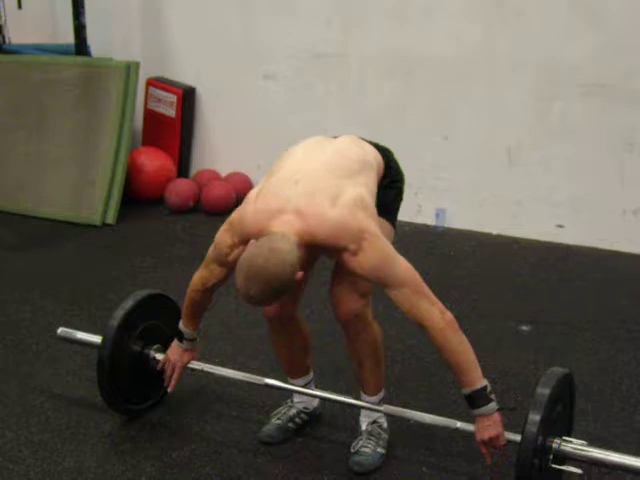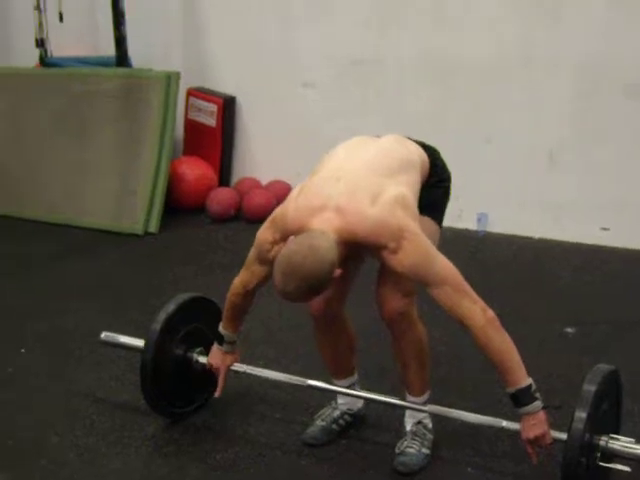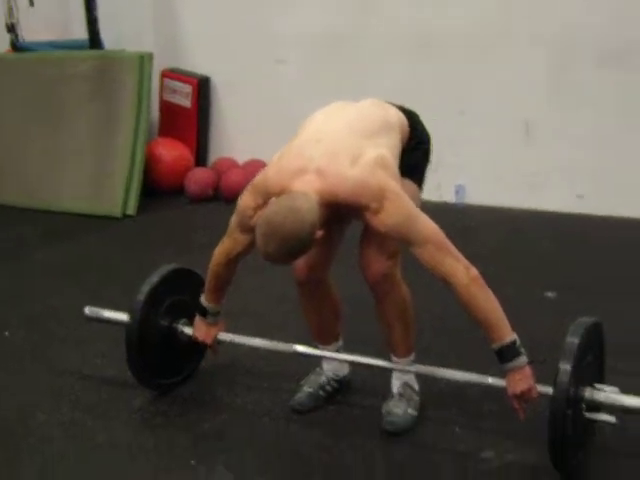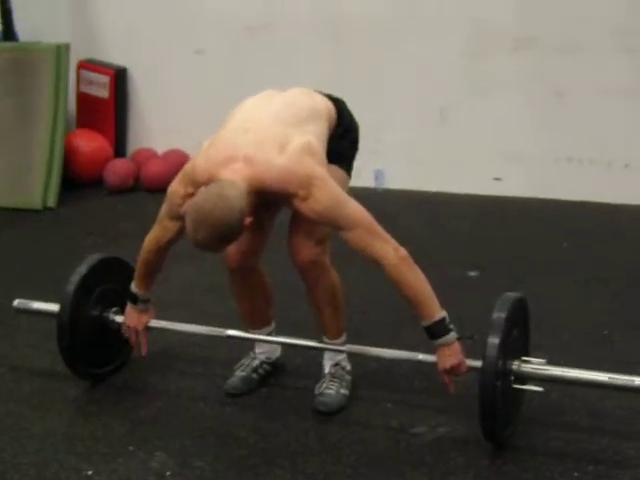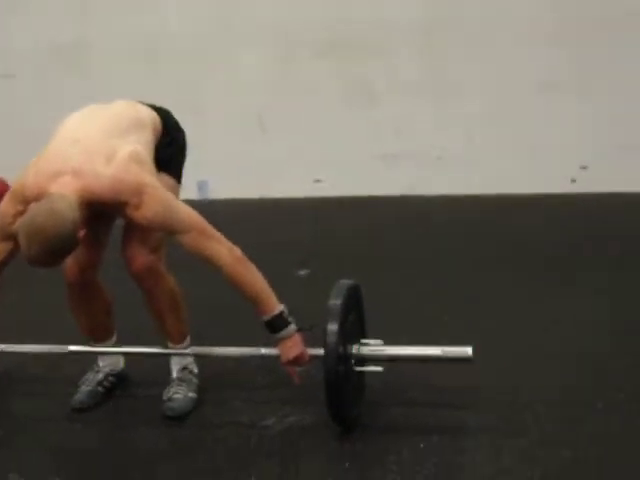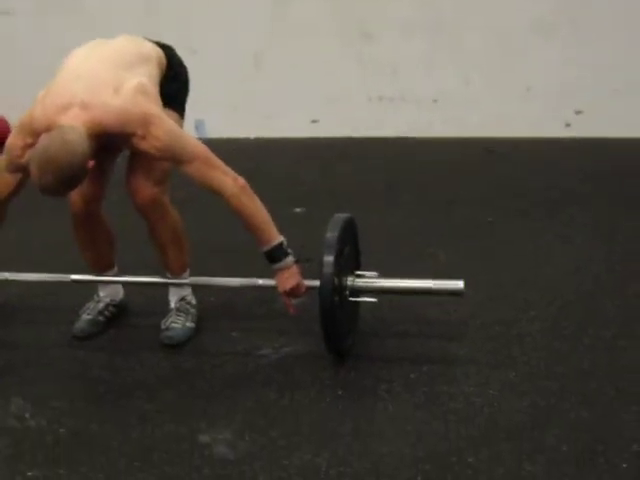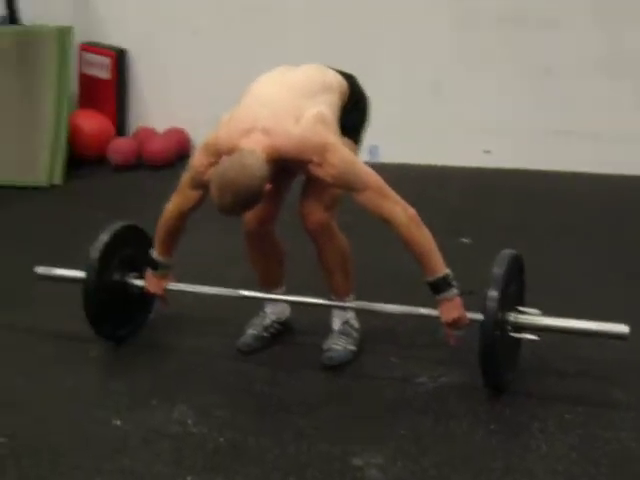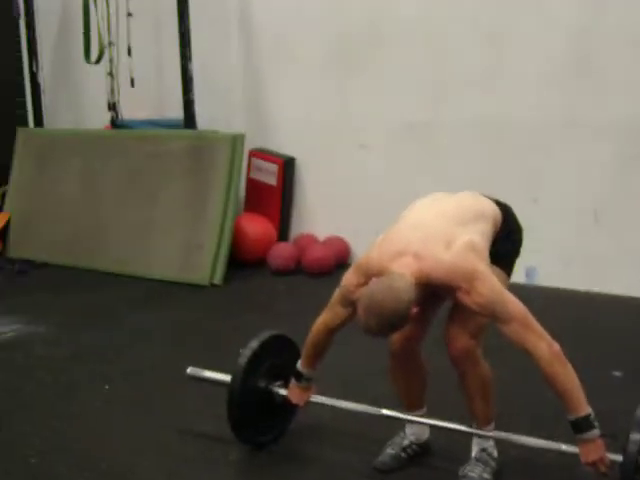
dt=0.3s
person 1, frame 1
left shoulder: (354, 238)
right shoulder: (242, 228)
left elbow: (436, 316)
right elbow: (203, 281)
left wrist: (483, 405)
right wrist: (185, 340)
left knee: (350, 307)
right knee: (277, 310)
left ankle: (374, 416)
right ankle: (303, 399)
person 1, frame 2
left shoulder: (393, 236)
right shoulder: (282, 226)
left elbow: (478, 315)
right elbow: (244, 284)
left wrist: (528, 404)
right wrist: (226, 342)
left knee: (395, 306)
right knee: (323, 308)
left ankle: (418, 416)
right ankle: (347, 401)
person 1, frame 3
left shoulder: (374, 197)
right shoulder: (263, 192)
left elbow: (461, 272)
right elbow: (227, 253)
left wrist: (513, 359)
right wrist: (208, 314)
left knee: (379, 269)
right knee: (306, 272)
left ankle: (404, 379)
right ankle: (333, 368)
person 1, frame 4
left shoulder: (303, 183)
right shoulder: (193, 181)
left elbow: (391, 252)
right elbow: (157, 240)
left wrist: (443, 336)
right wrist: (138, 301)
left knee: (308, 254)
right knee: (239, 258)
left ankle: (337, 360)
right ankle: (266, 350)
person 1, frame 5
left shoulder: (132, 191)
left elbow: (225, 253)
left wrist: (283, 329)
left knee: (142, 262)
right knee: (75, 273)
left ankle: (183, 364)
right ankle: (109, 363)
person 1, frame 6
left shoulder: (139, 123)
right shoulder: (33, 131)
left elbow: (229, 182)
left wrist: (280, 259)
left knee: (146, 194)
right knee: (80, 205)
left ankle: (182, 295)
right ankle: (109, 292)
person 1, frame 7
left shoulder: (318, 151)
right shoulder: (215, 152)
left elbow: (400, 213)
right elbow: (177, 207)
left wrist: (445, 290)
right wrist: (157, 266)
left knee: (316, 218)
right knee: (255, 223)
left ankle: (345, 317)
right ankle: (276, 311)
person 1, frame 8
left shoulder: (469, 280)
right shoulder: (367, 272)
left elbow: (545, 348)
right elbow: (326, 323)
left wrist: (586, 430)
right wrist: (302, 379)
left knee: (461, 344)
right knee: (401, 345)
left ankle: (485, 445)
right ankle: (415, 433)
